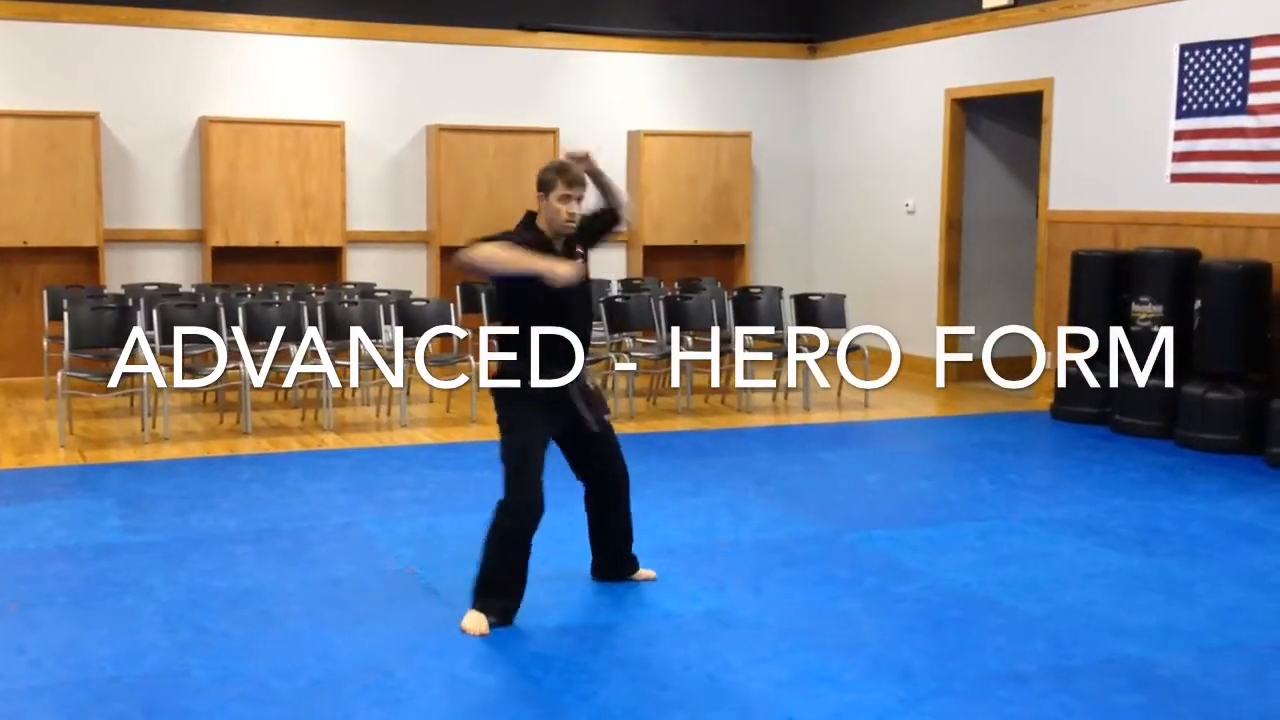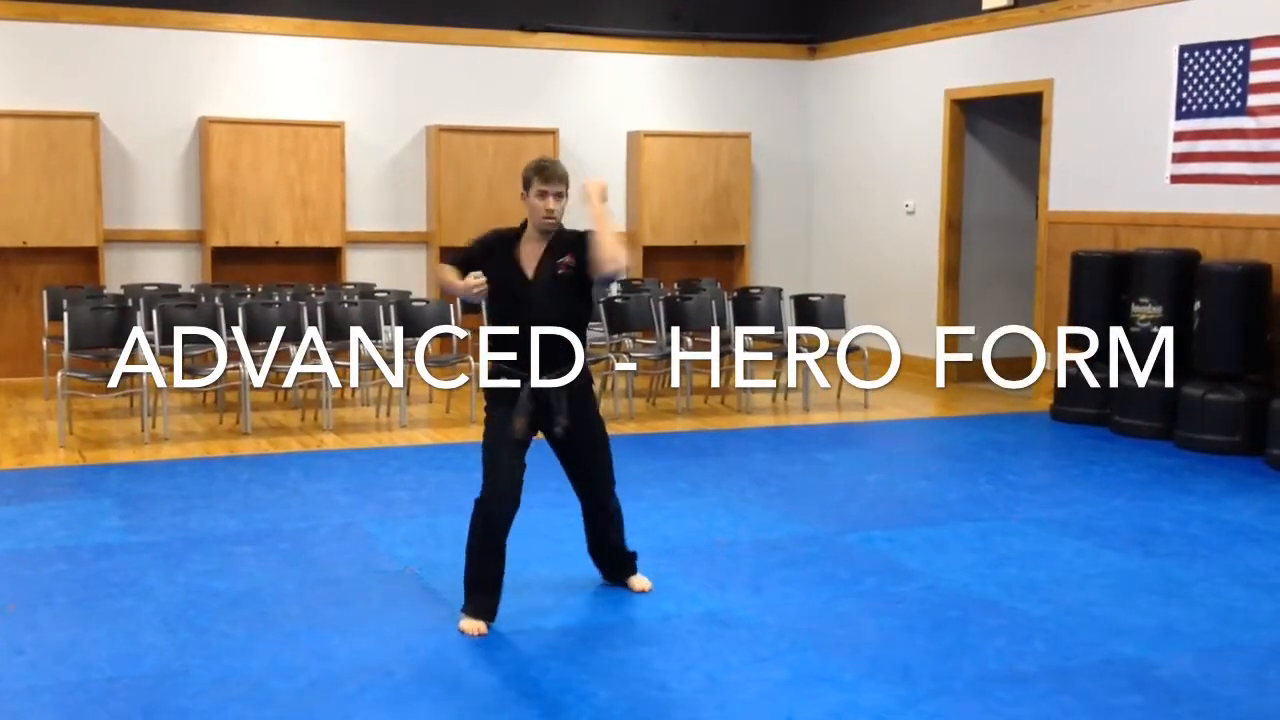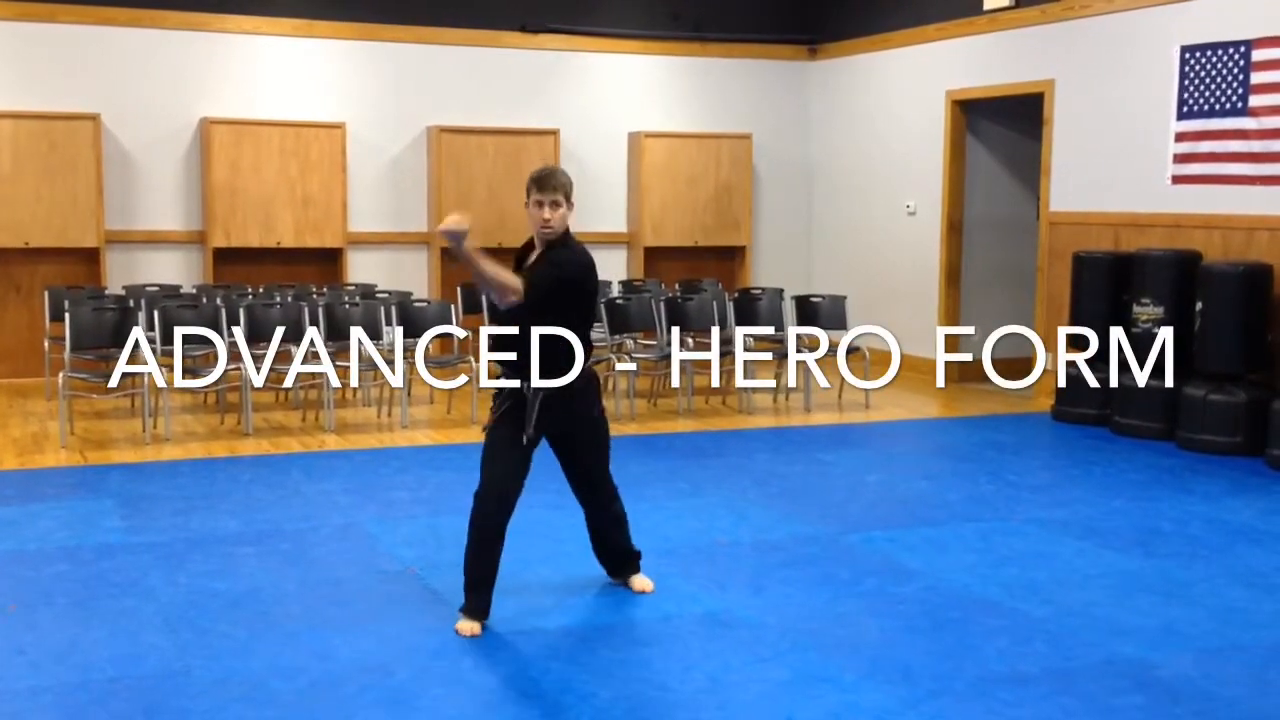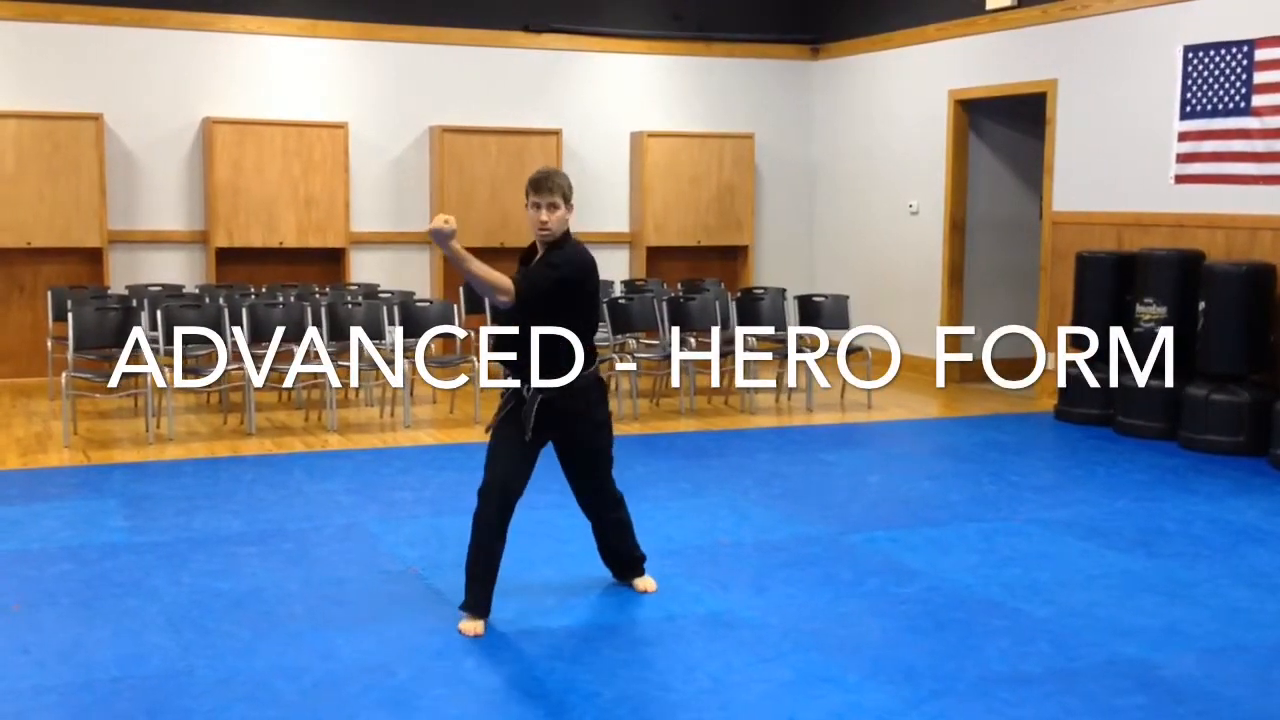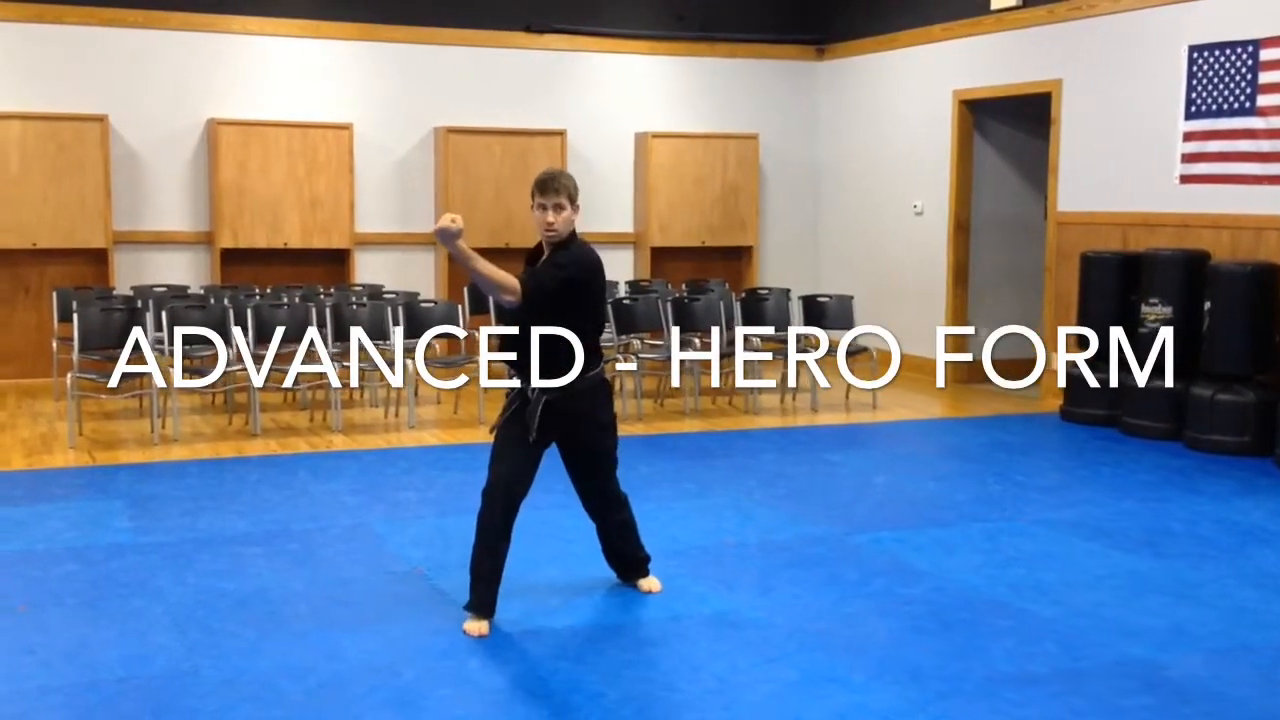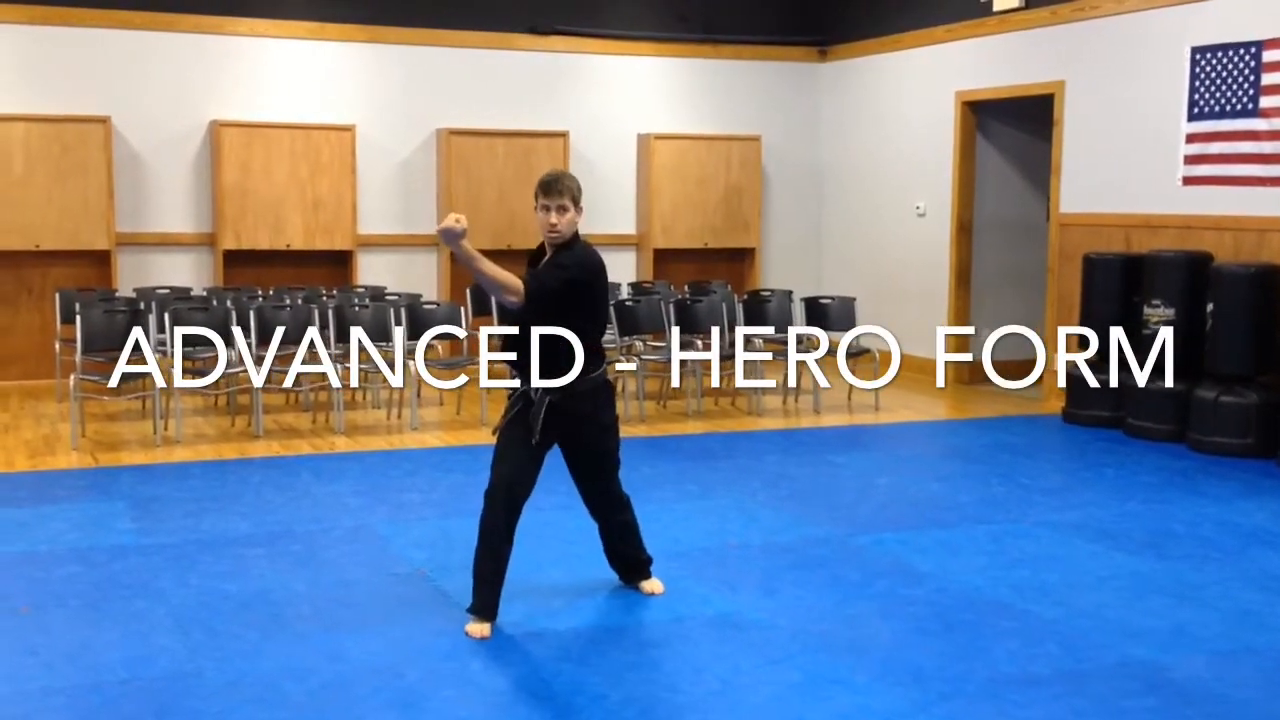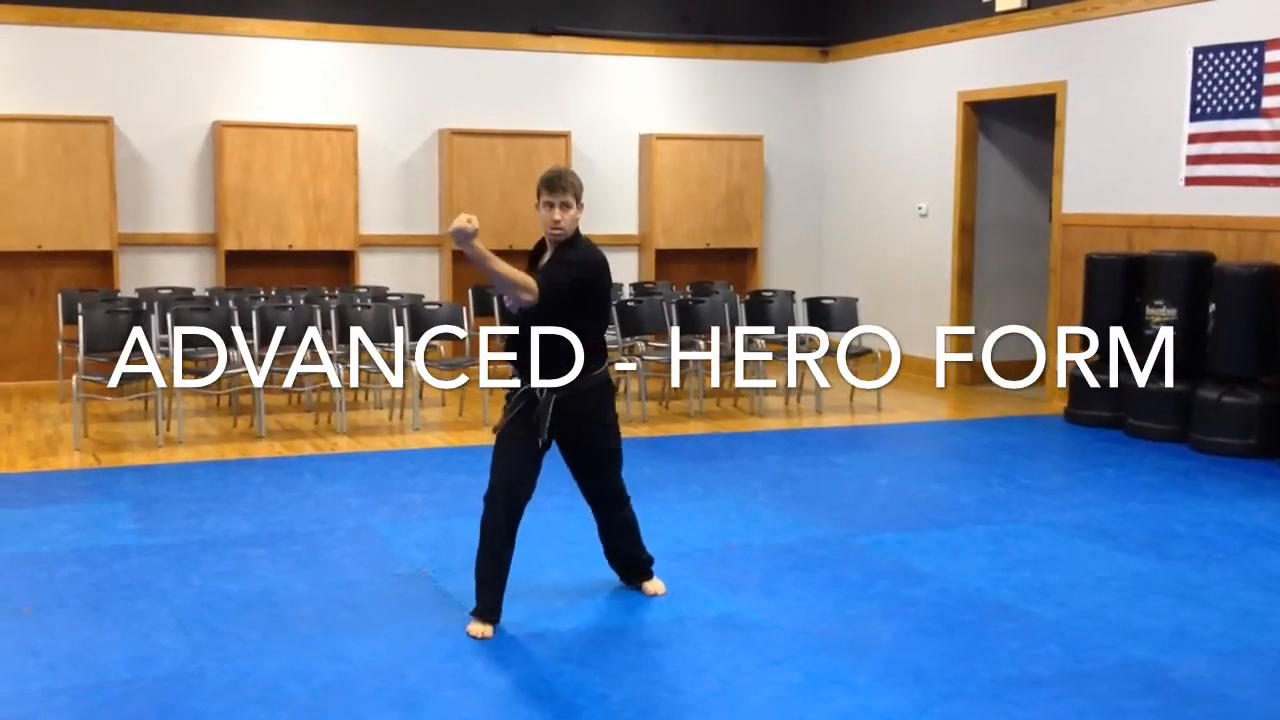
dt=0.2s
person 1, frame 1
left shoulder: (575, 236)
right shoulder: (519, 242)
left elbow: (617, 211)
right elbow: (471, 255)
left wrist: (594, 171)
right wrist: (543, 267)
left hip: (571, 385)
right hip: (525, 390)
left knee: (609, 473)
right knee: (523, 499)
left ankle: (615, 564)
right ankle: (491, 604)
person 1, frame 2
left shoulder: (579, 244)
right shoulder: (497, 244)
left elbow: (609, 269)
right elbow: (447, 271)
left wrist: (597, 201)
right wrist: (463, 287)
left hip: (568, 388)
right hip: (511, 390)
left knee: (596, 485)
right knee: (497, 499)
left ankle: (618, 567)
right ankle: (478, 605)
person 1, frame 3
left shoulder: (571, 259)
right shoulder: (529, 252)
left elbow: (514, 292)
left wrist: (462, 246)
left hip: (572, 394)
right hip: (518, 393)
left knee: (596, 488)
right knee: (493, 498)
left ankle: (624, 566)
right ankle: (474, 606)
person 1, frame 4
left shoulder: (573, 262)
right shoulder: (537, 254)
left elbow: (507, 294)
left wrist: (449, 247)
left hip: (575, 396)
right hip: (525, 394)
left knee: (597, 491)
right knee: (495, 496)
left ankle: (629, 567)
right ankle: (476, 606)
person 1, frame 5
left shoulder: (579, 263)
right shoulder: (543, 254)
left elbow: (512, 293)
left wrist: (455, 246)
left hip: (580, 396)
right hip: (530, 395)
left knee: (601, 492)
right knee: (499, 496)
left ankle: (634, 567)
right ankle: (481, 606)
person 1, frame 6
left shoulder: (582, 263)
right shoulder: (545, 255)
left elbow: (516, 294)
left wrist: (459, 246)
left hip: (582, 396)
right hip: (532, 396)
left knee: (604, 492)
right knee: (501, 498)
left ankle: (636, 569)
right ankle: (484, 608)
person 1, frame 7
left shoulder: (586, 261)
right shoulder: (544, 251)
left elbow: (529, 292)
left wrist: (471, 246)
right wrist: (516, 301)
left hip: (583, 395)
right hip: (531, 394)
left knee: (606, 492)
right knee: (503, 498)
left ankle: (637, 569)
right ankle: (487, 609)
